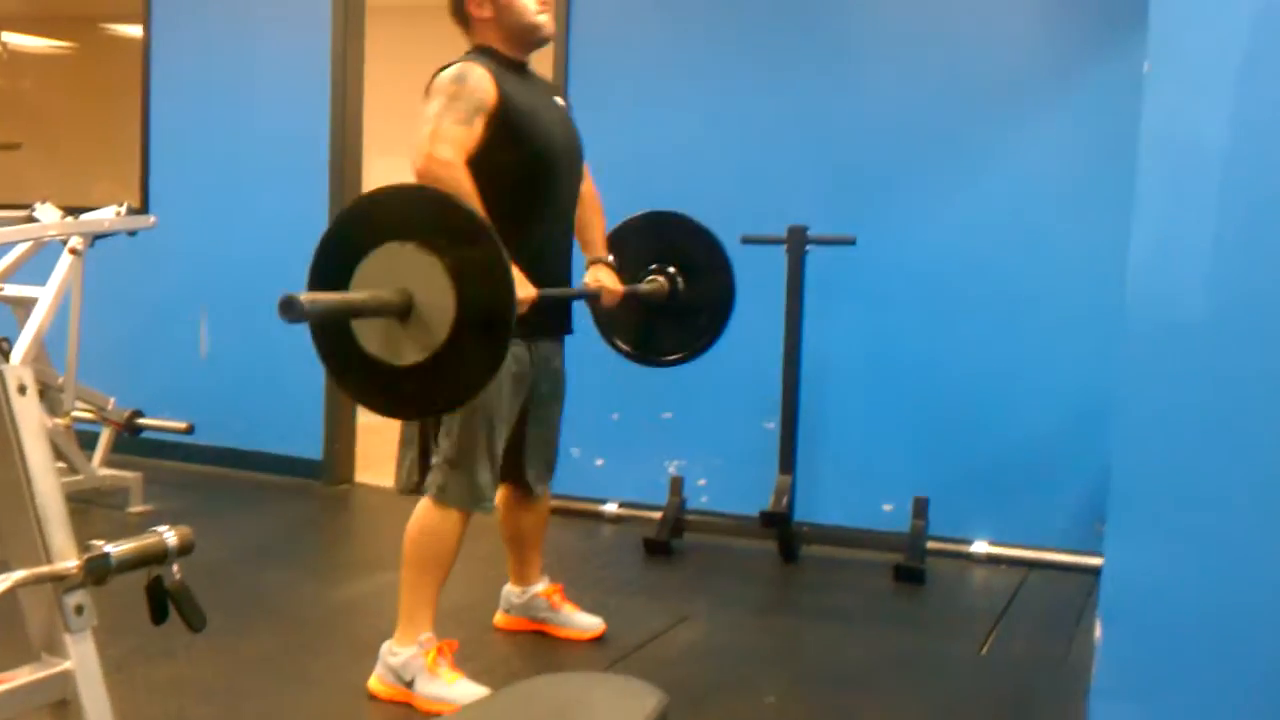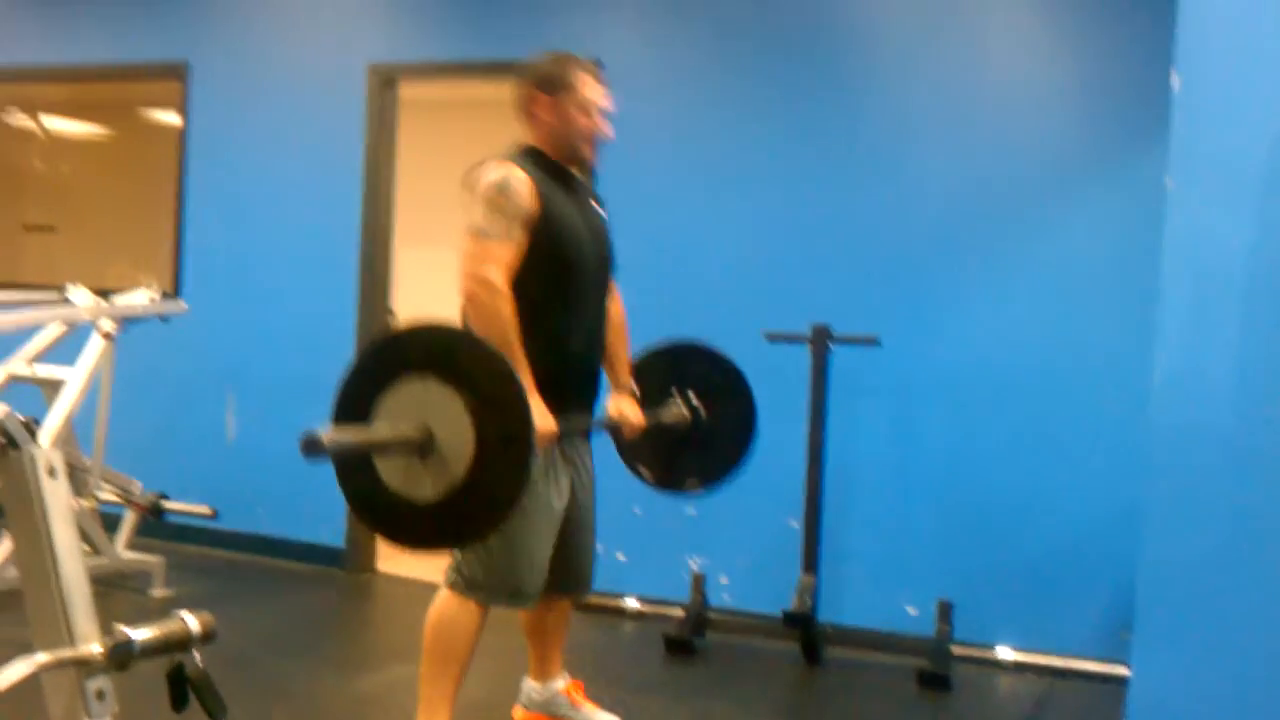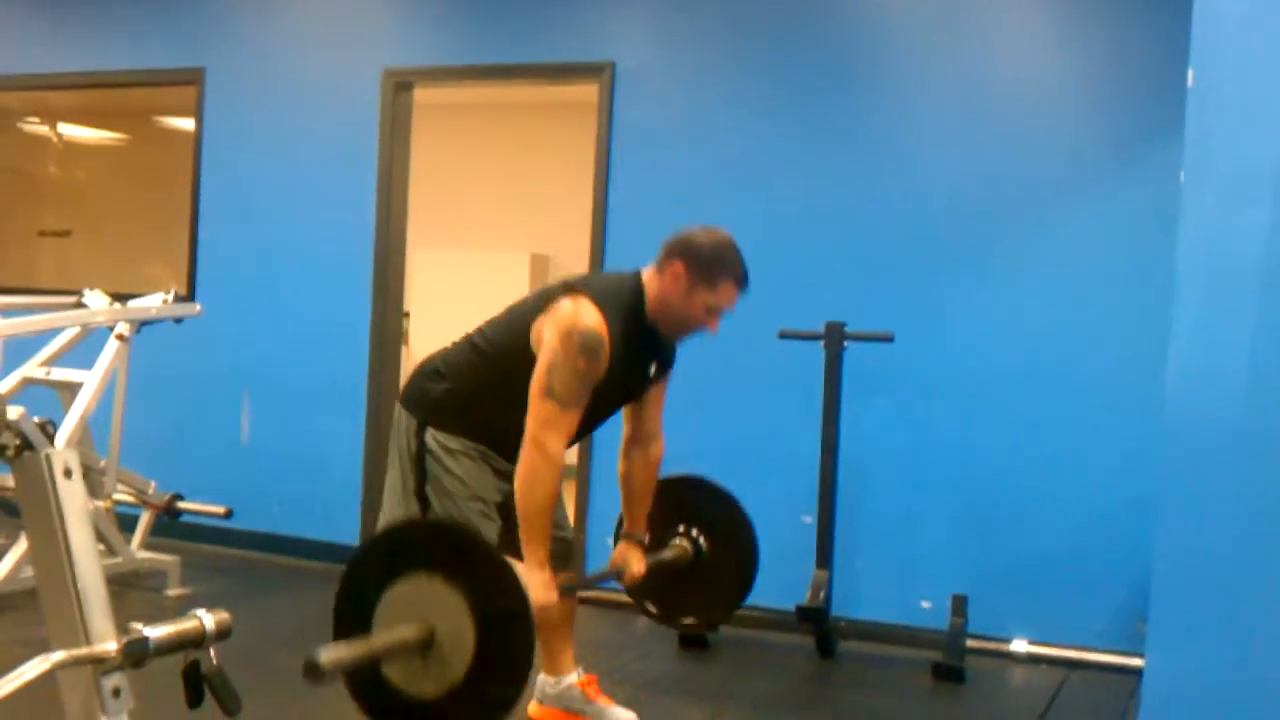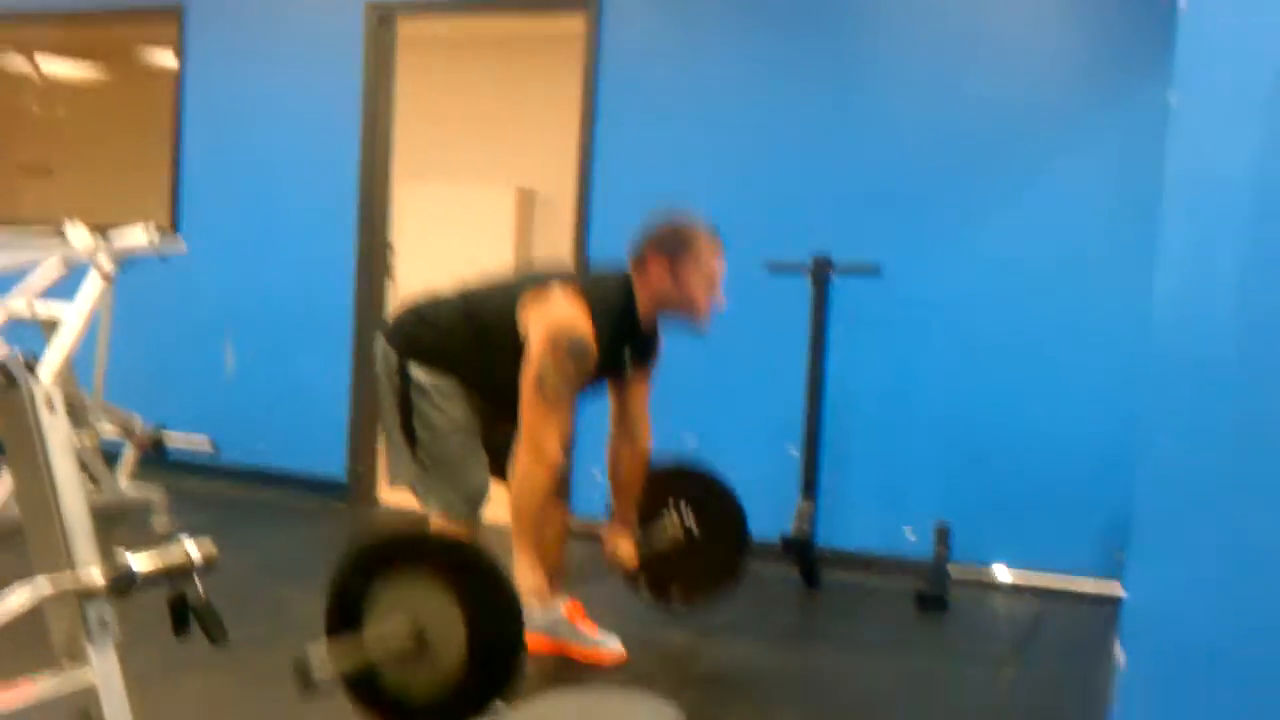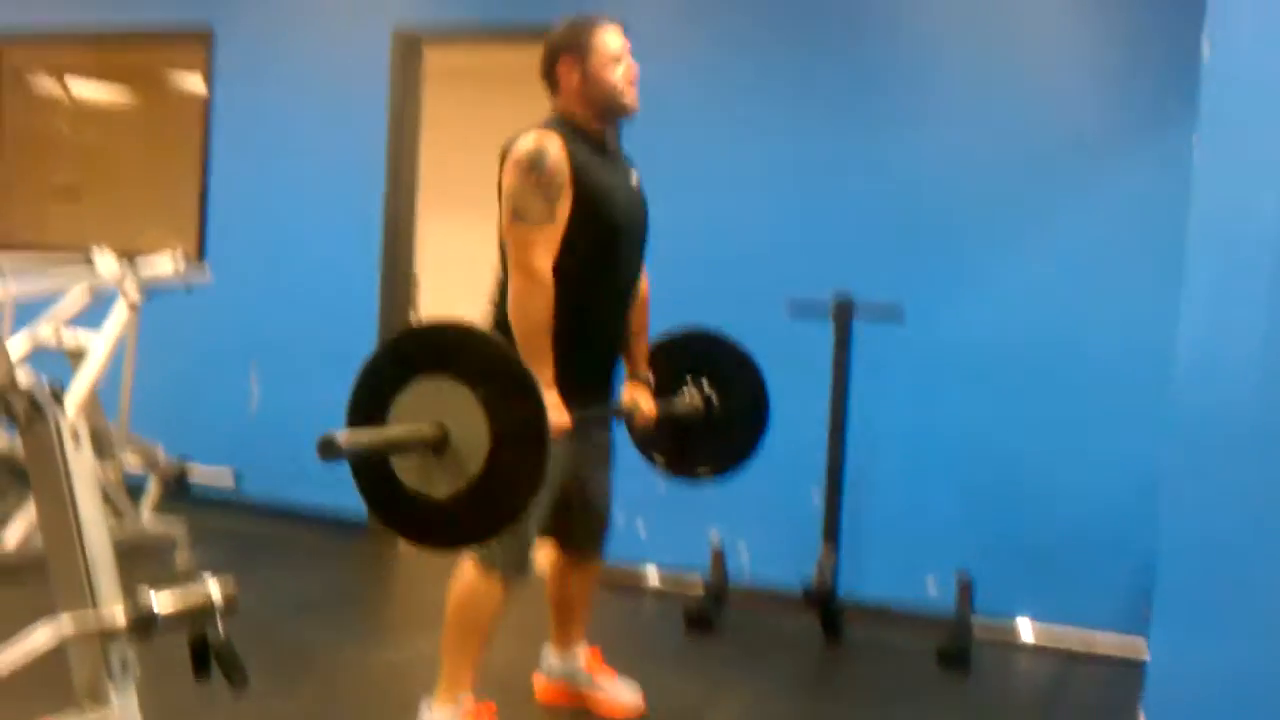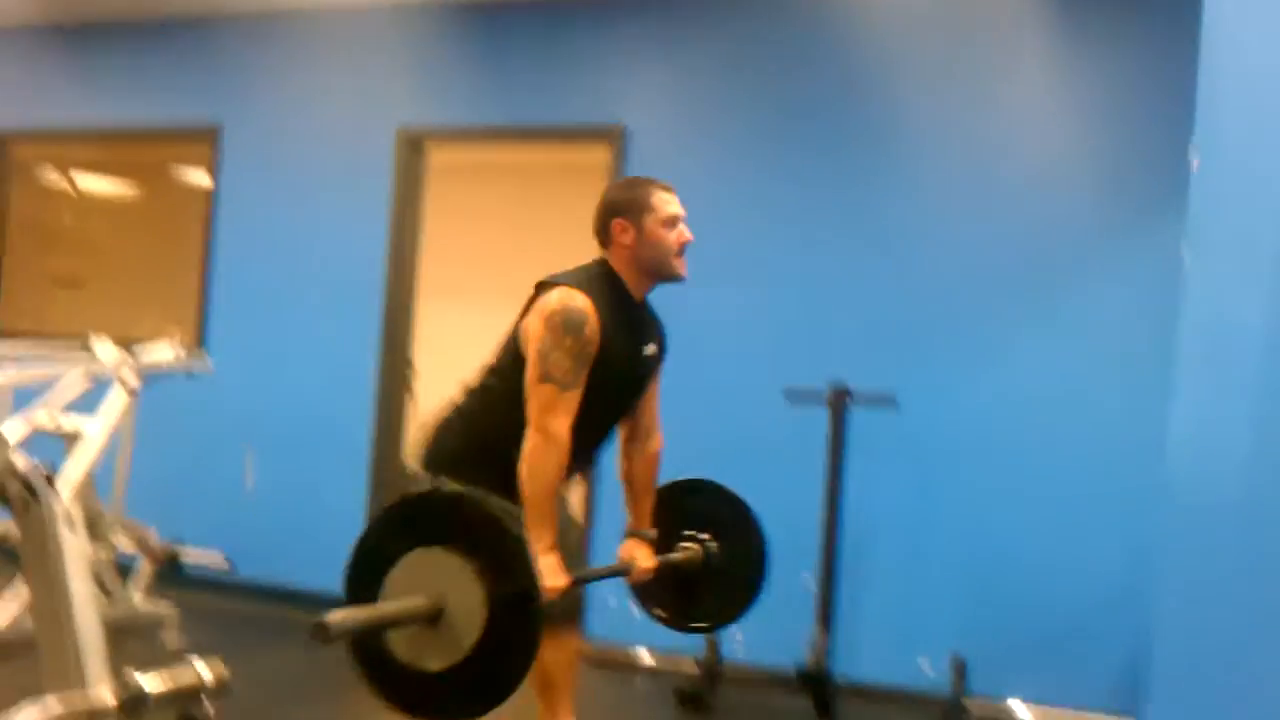
dt=0.5s
person 1, frame 1
left shoulder: (542, 89)
right shoulder: (470, 79)
left elbow: (576, 179)
right elbow: (436, 161)
left wrist: (599, 260)
left hip: (542, 311)
left knee: (532, 469)
right knee: (458, 479)
left ankle: (527, 594)
right ankle: (406, 655)
person 1, frame 2
left shoulder: (583, 197)
right shoulder: (507, 181)
left elbow: (606, 299)
right elbow: (483, 284)
left wrist: (623, 390)
right wrist: (523, 398)
left hip: (567, 417)
left knee: (564, 572)
right knee: (483, 575)
person 1, frame 3
left shoulder: (658, 343)
right shoulder: (589, 323)
left elbow: (644, 445)
right elbow: (543, 447)
left wrist: (634, 538)
right wrist: (531, 569)
left hip: (503, 427)
right hip: (446, 422)
left knee: (559, 552)
person 1, frame 4
left shoulder: (640, 333)
right shoulder: (575, 322)
left elbow: (632, 437)
right elbow: (538, 445)
left wrist: (624, 525)
right wrist: (524, 560)
left hip: (486, 374)
right hip: (425, 363)
left knee: (553, 486)
right knee: (457, 500)
left ankle: (550, 615)
person 1, frame 5
left shoulder: (618, 164)
right shoulder: (542, 154)
left elbow: (632, 279)
right elbow: (532, 271)
left wrist: (640, 378)
right wrist: (540, 390)
left hip: (591, 393)
right hip: (538, 399)
left knee: (584, 544)
right knee: (499, 553)
left ankle: (567, 663)
person 1, frame 6
left shoulder: (647, 329)
right shoulder: (572, 309)
left elbow: (644, 438)
right elbow: (547, 432)
left wrist: (640, 532)
right wrist: (540, 550)
left hip: (529, 490)
right hip: (472, 476)
left knee: (562, 615)
